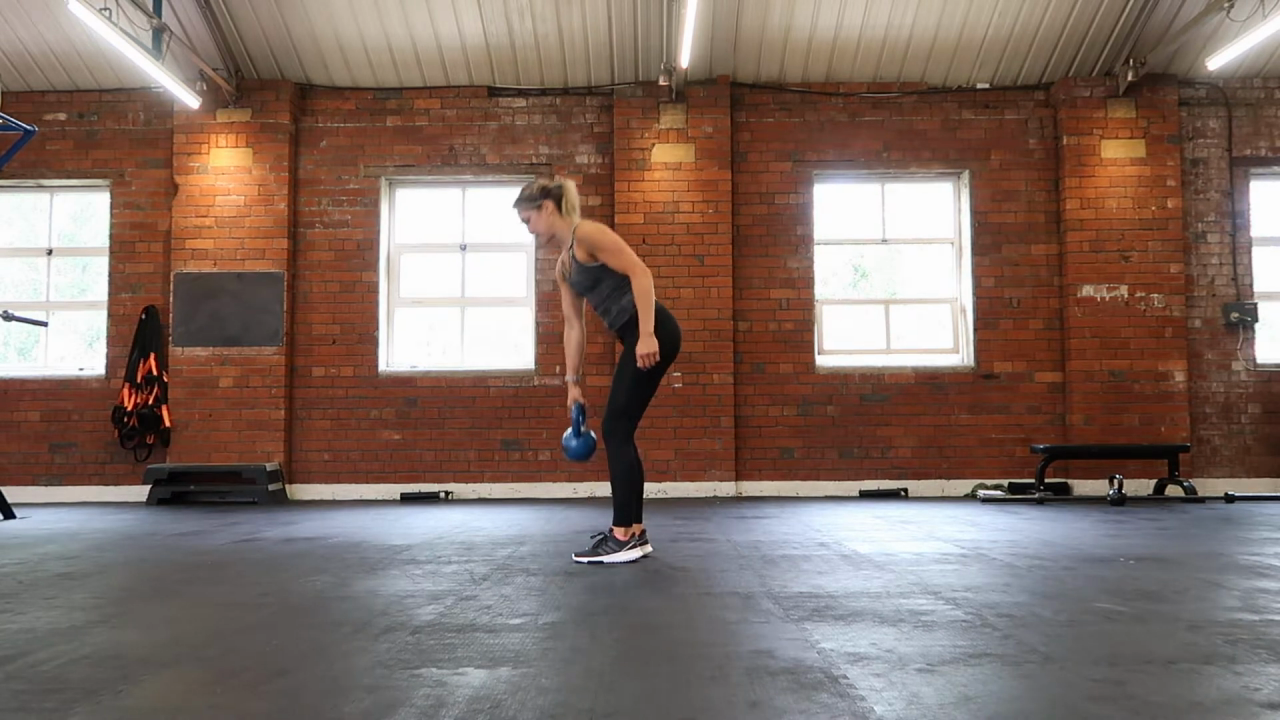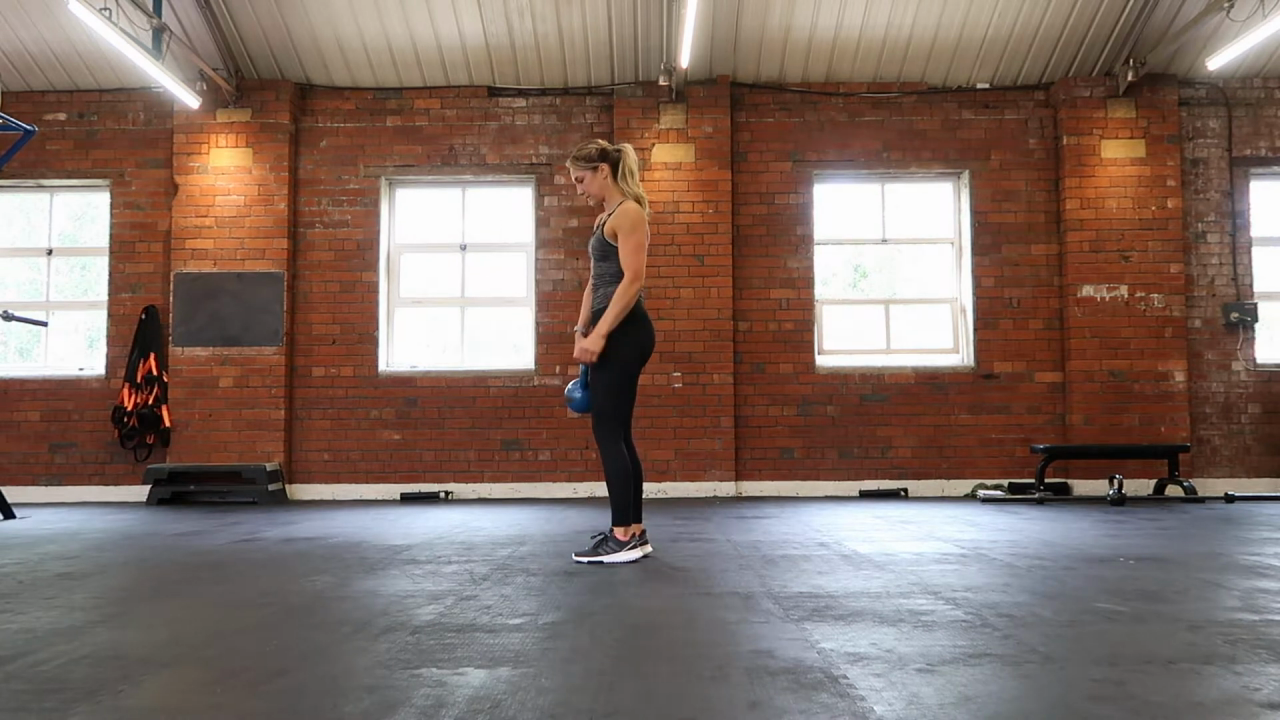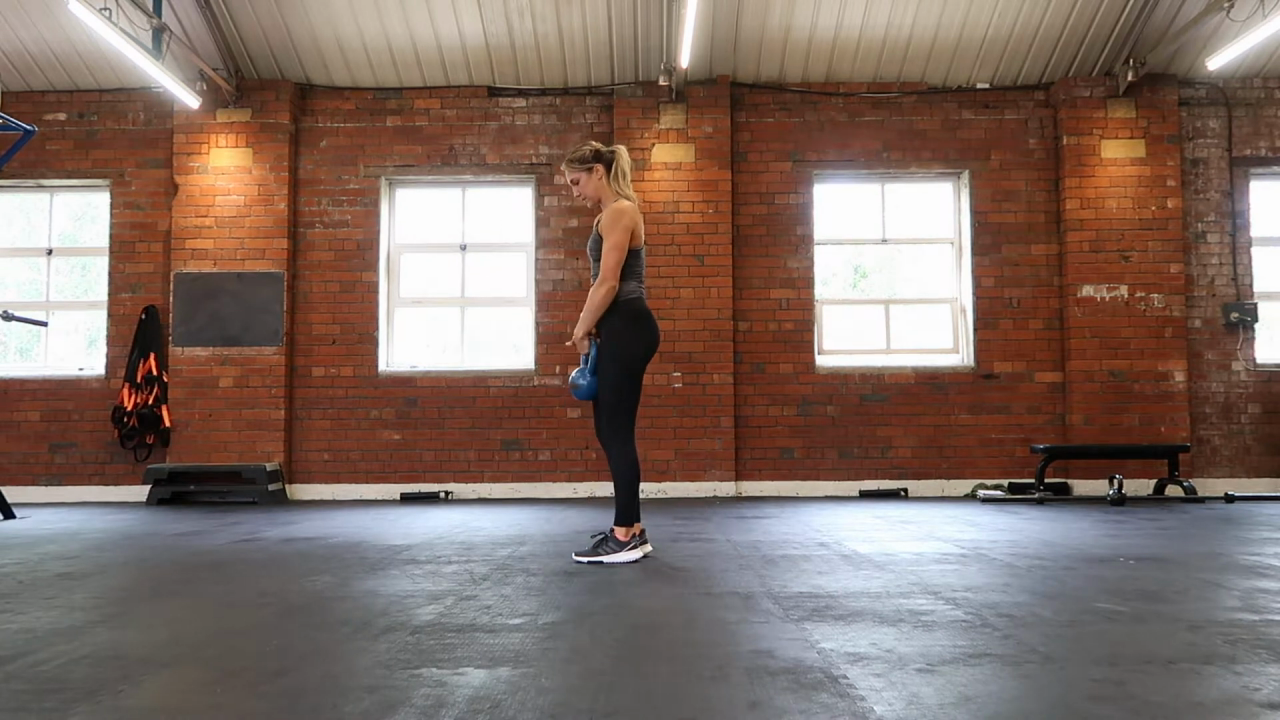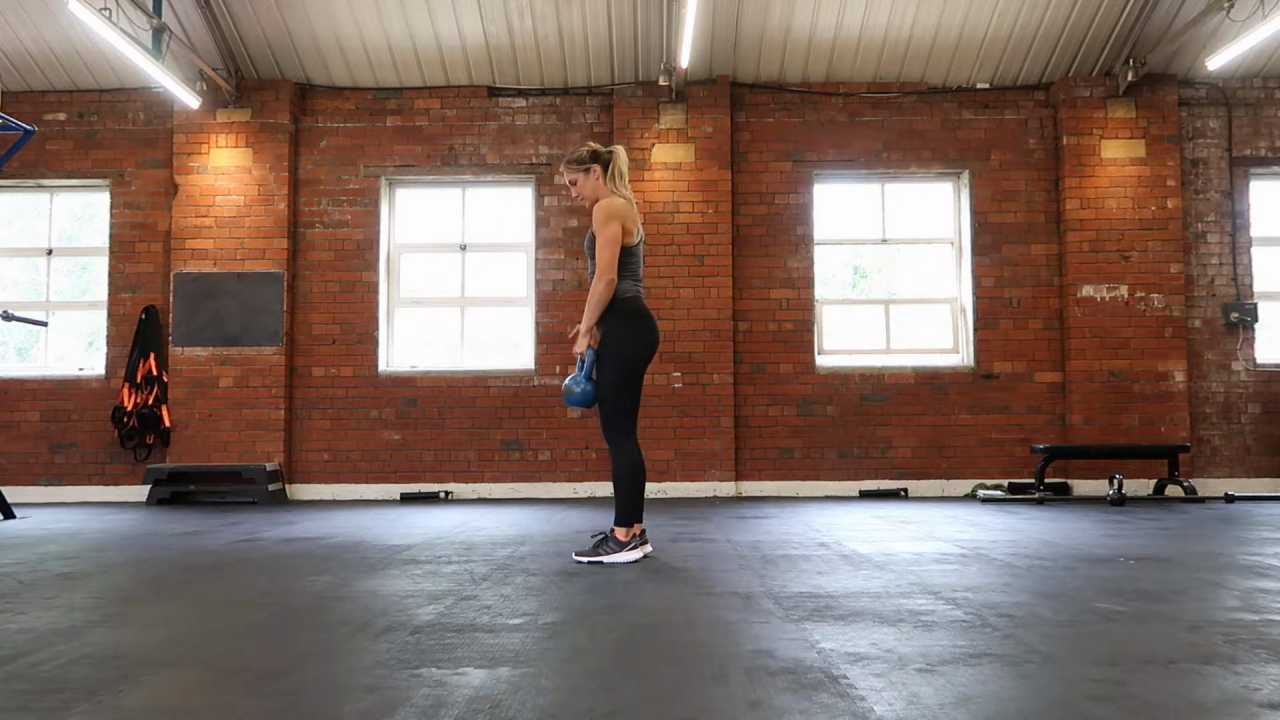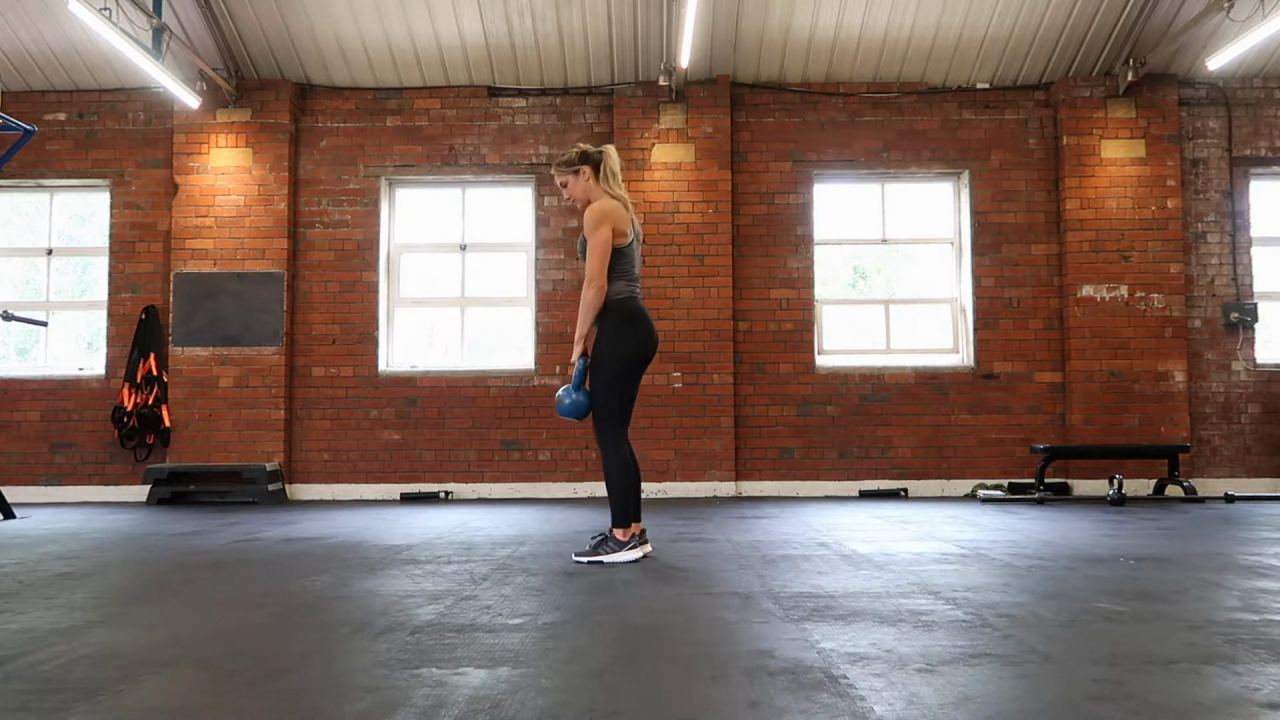
dt=0.5s
person 1, frame 1
left shoulder: (589, 234)
right shoulder: (564, 264)
left elbow: (640, 275)
right elbow: (573, 325)
left wrist: (647, 336)
right wrist: (573, 382)
left hip: (652, 332)
right hip: (637, 338)
left knee: (616, 432)
right knee: (618, 434)
left ankle: (624, 537)
right ankle: (634, 532)
person 1, frame 2
left shoulder: (628, 213)
right shoulder: (606, 217)
left elbow: (632, 280)
left wrist: (598, 334)
right wrist: (581, 331)
left hip: (622, 333)
right hip: (615, 332)
left knee: (607, 432)
right knee: (617, 434)
left ankle: (623, 537)
right ankle: (634, 531)
person 1, frame 3
left shoulder: (621, 211)
right shoulder: (606, 216)
left elbow: (609, 282)
left wrist: (582, 330)
right wrist: (588, 326)
left hip: (628, 330)
right hip: (618, 331)
left knee: (616, 432)
right knee: (609, 431)
left ankle: (624, 537)
right ankle: (632, 530)
person 1, frame 4
left shoulder: (608, 208)
right shoulder: (621, 210)
left elbow: (606, 278)
left wrist: (587, 329)
right wrist: (591, 324)
left hip: (625, 330)
right hip: (626, 327)
left knee: (618, 432)
right knee: (621, 432)
left ankle: (624, 537)
right ankle: (634, 530)
person 1, frame 5
left shoulder: (599, 212)
right shoulder: (622, 211)
left elbow: (596, 285)
left wrist: (579, 340)
left hip: (620, 331)
right hip: (637, 327)
left knee: (608, 433)
right knee: (615, 433)
left ankle: (623, 538)
right ankle: (632, 530)
